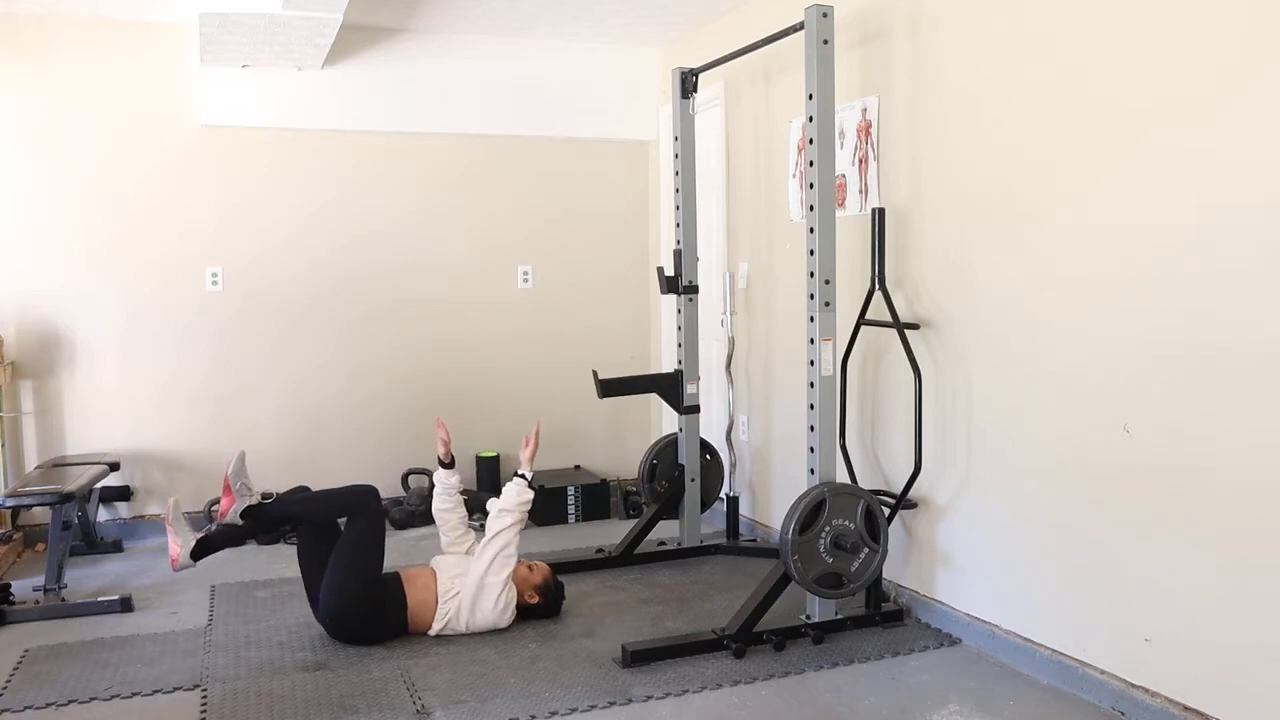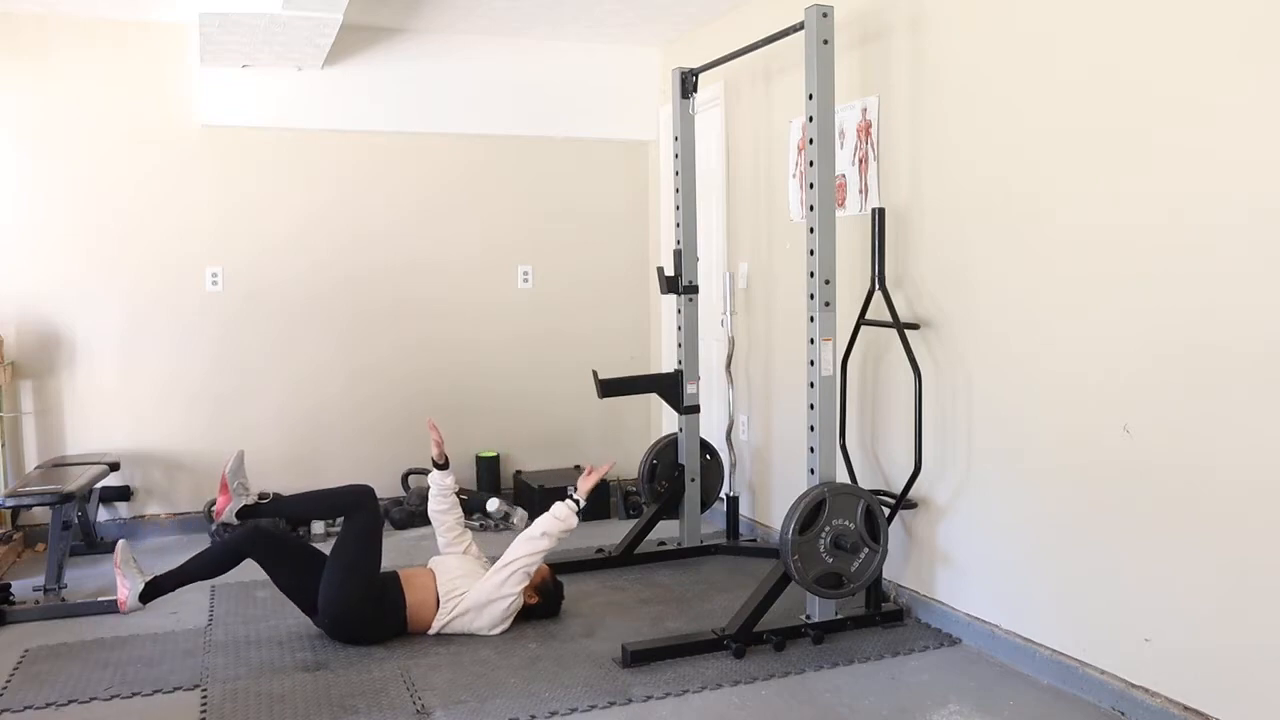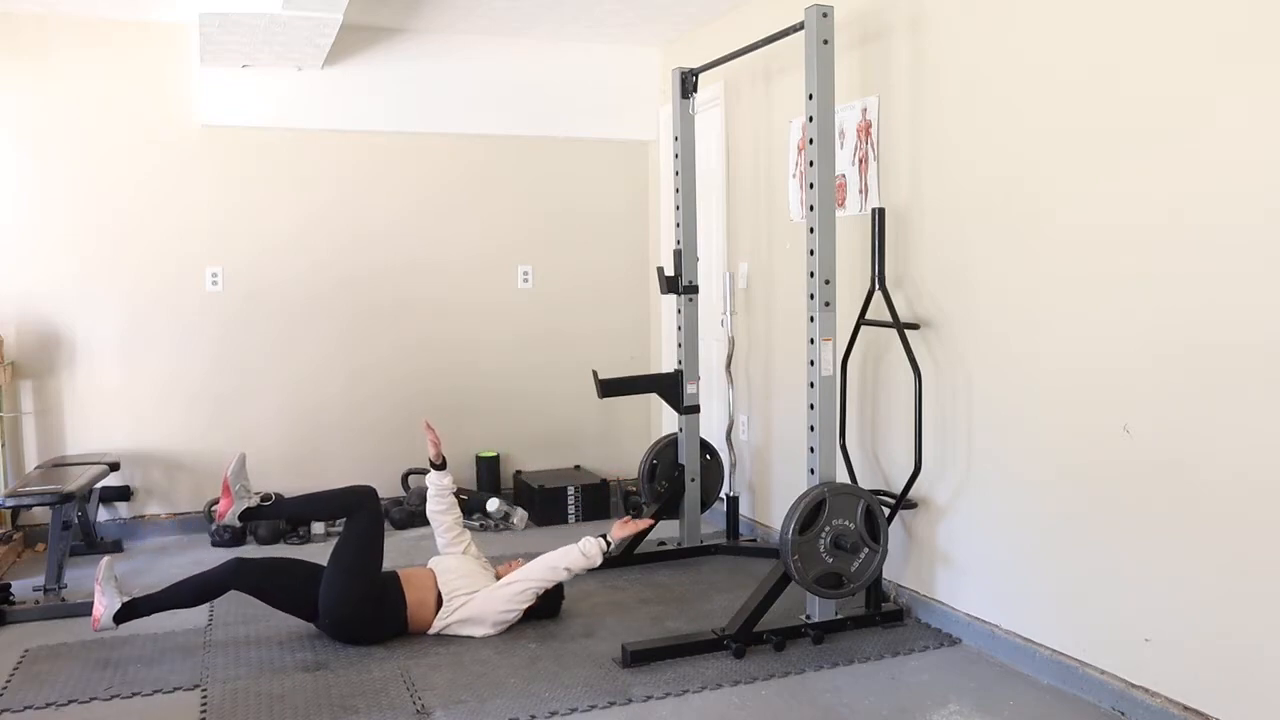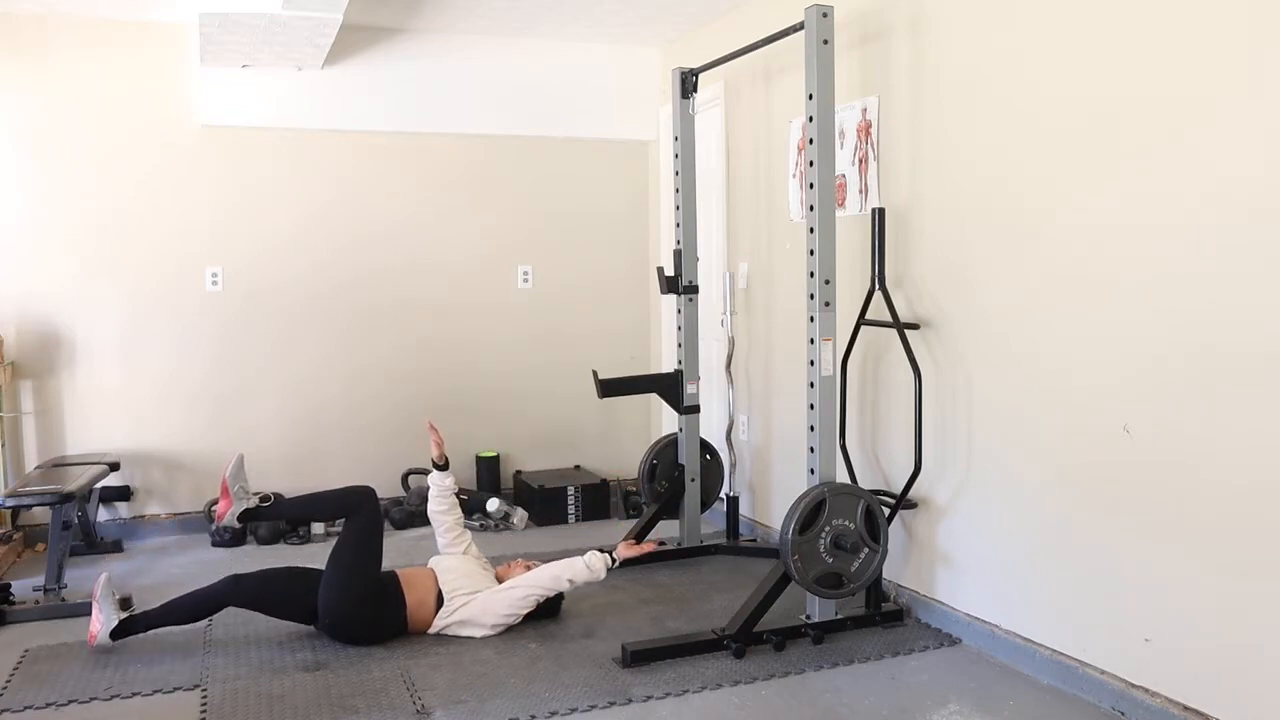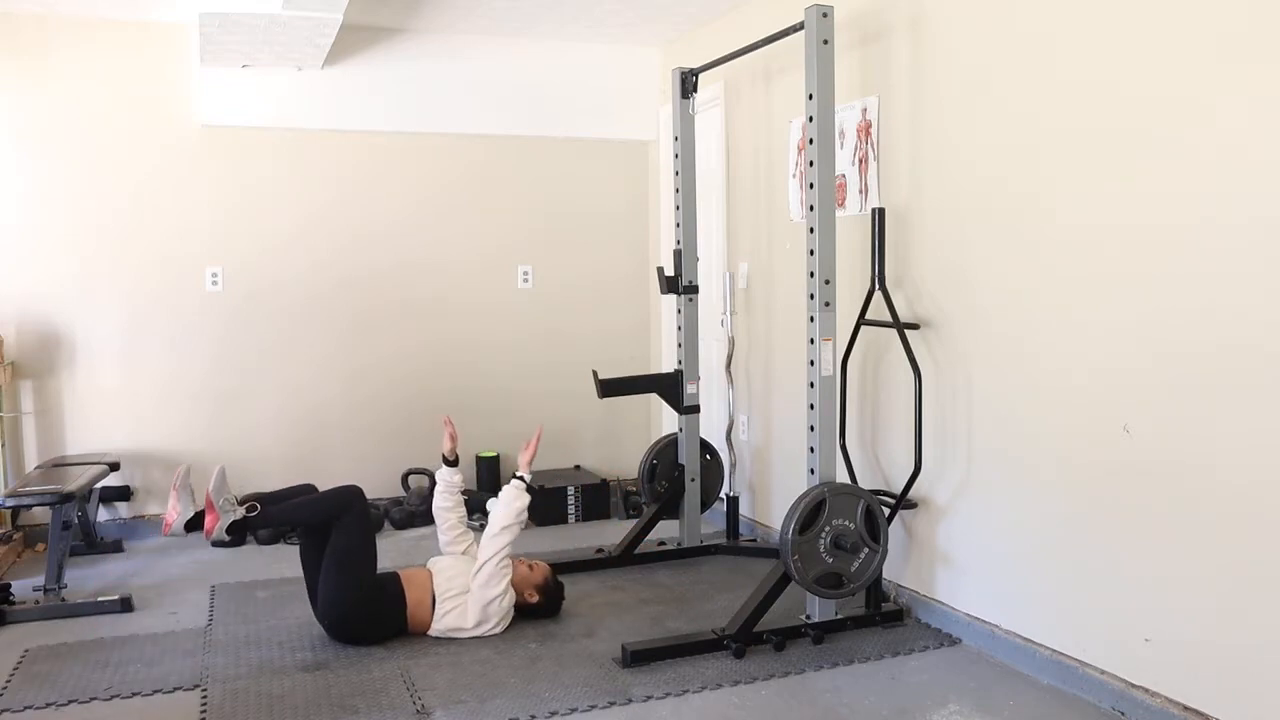
dt=0.7s
person 1, frame 1
left shoulder: (498, 604)
right shoulder: (474, 570)
left elbow: (502, 532)
right elbow: (454, 527)
left wrist: (523, 474)
right wrist: (446, 463)
left hip: (355, 615)
right hip: (347, 603)
left knee: (366, 498)
right knee: (304, 497)
left ankle: (250, 509)
right ankle: (195, 548)
person 1, frame 2
left shoulder: (500, 605)
right shoulder: (478, 571)
left elbow: (533, 543)
right elbow: (449, 526)
left wrist: (575, 501)
right wrist: (441, 465)
left hip: (357, 615)
right hip: (349, 604)
left knee: (362, 497)
right knee: (254, 540)
left ankle: (248, 504)
right ankle: (144, 591)
person 1, frame 3
left shoulder: (500, 606)
right shoulder: (479, 570)
left elbow: (553, 563)
right elbow: (447, 523)
left wrist: (606, 540)
right wrist: (439, 465)
left hip: (360, 615)
right hip: (350, 605)
left knee: (365, 498)
right knee: (239, 570)
left ankle: (249, 508)
right ankle: (122, 611)
person 1, frame 4
left shoulder: (502, 606)
right shoulder: (477, 569)
left elbow: (557, 576)
right elbow: (448, 524)
left wrist: (609, 558)
right wrist: (441, 465)
left hip: (359, 615)
right hip: (348, 605)
left knee: (364, 499)
right knee: (236, 586)
left ankle: (248, 509)
right ankle: (118, 626)
person 1, frame 5
left shoulder: (497, 603)
right shoulder: (473, 567)
left elbow: (500, 534)
right elbow: (452, 526)
left wrist: (521, 475)
right wrist: (450, 461)
left hip: (358, 613)
right hip: (349, 602)
left knee: (350, 498)
right knee: (307, 496)
left ankle: (235, 521)
right ankle: (204, 518)
